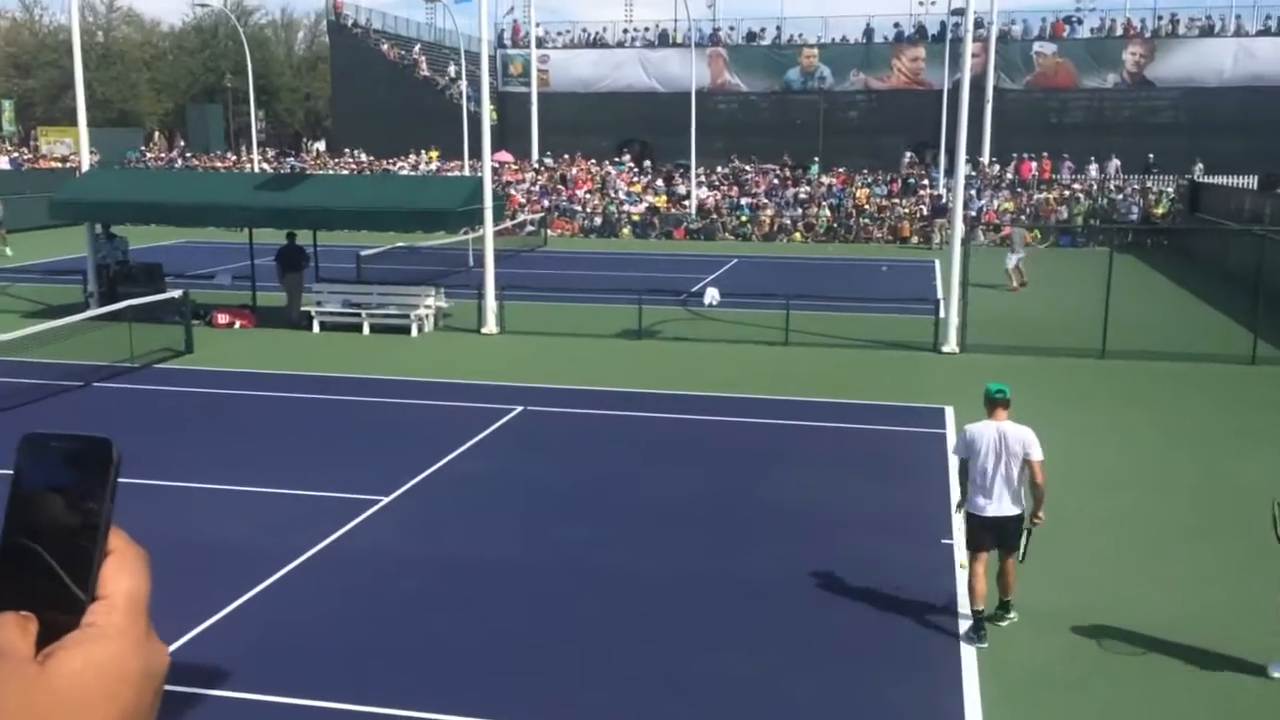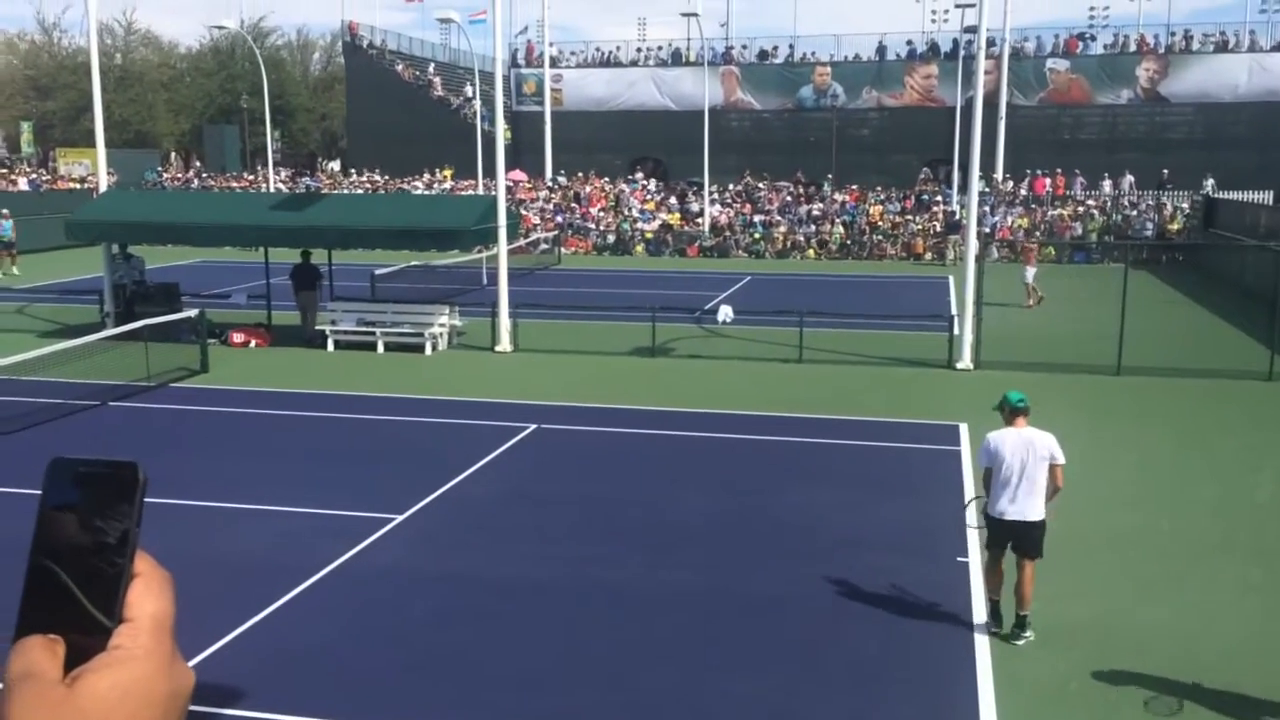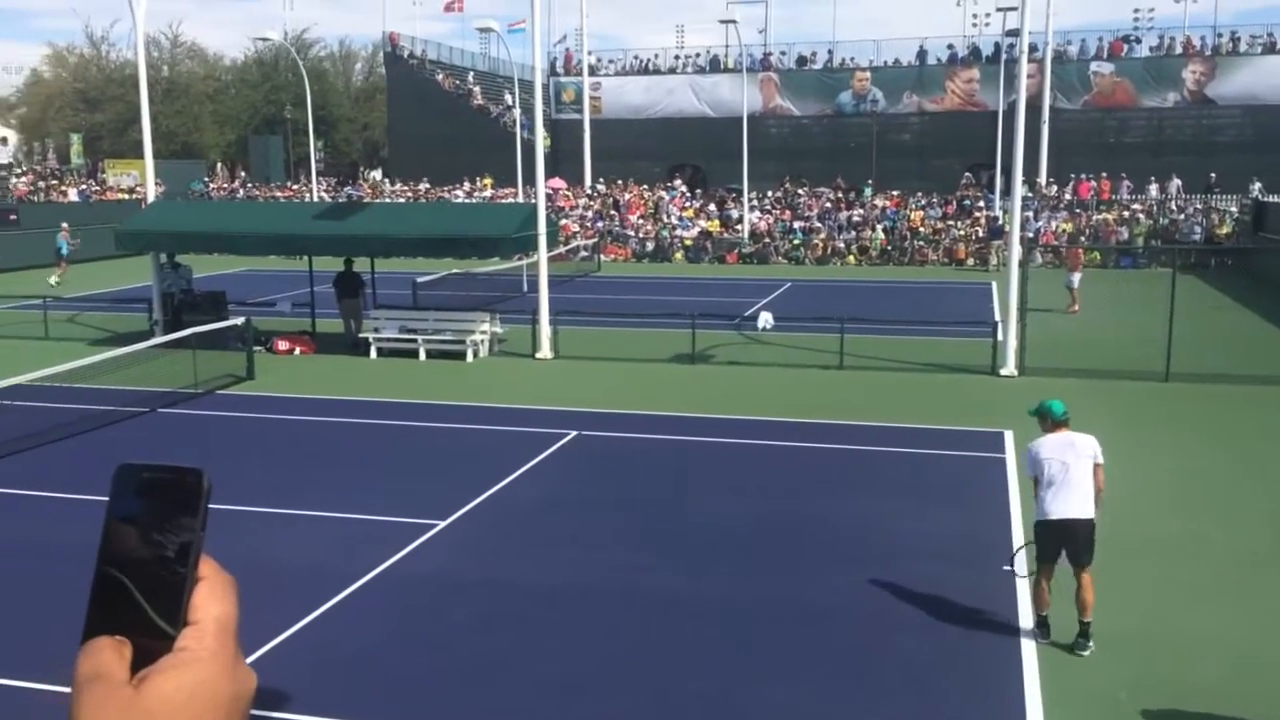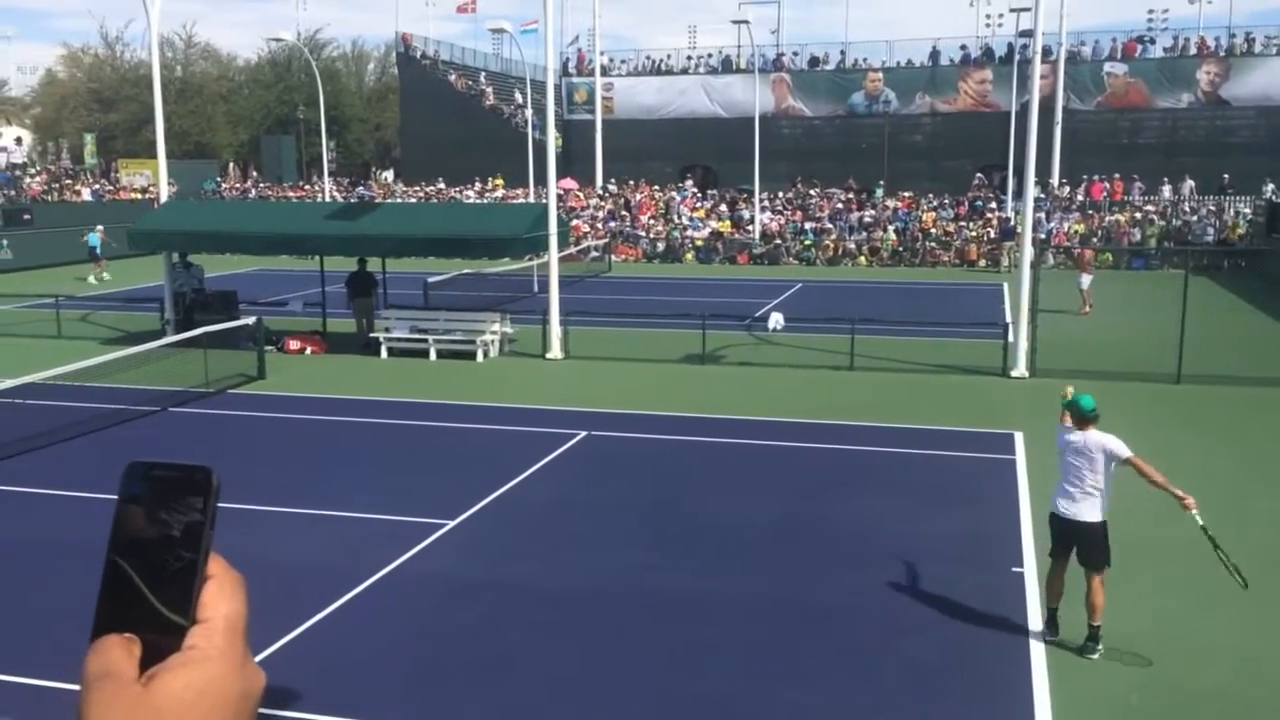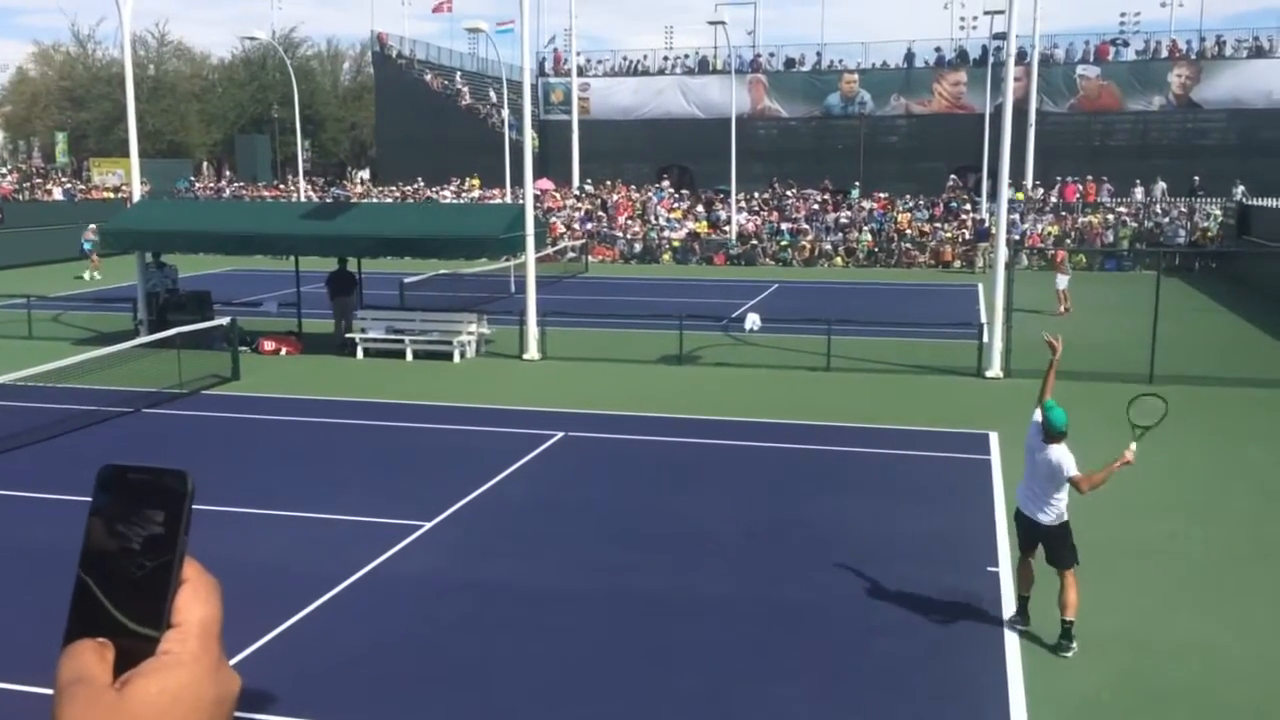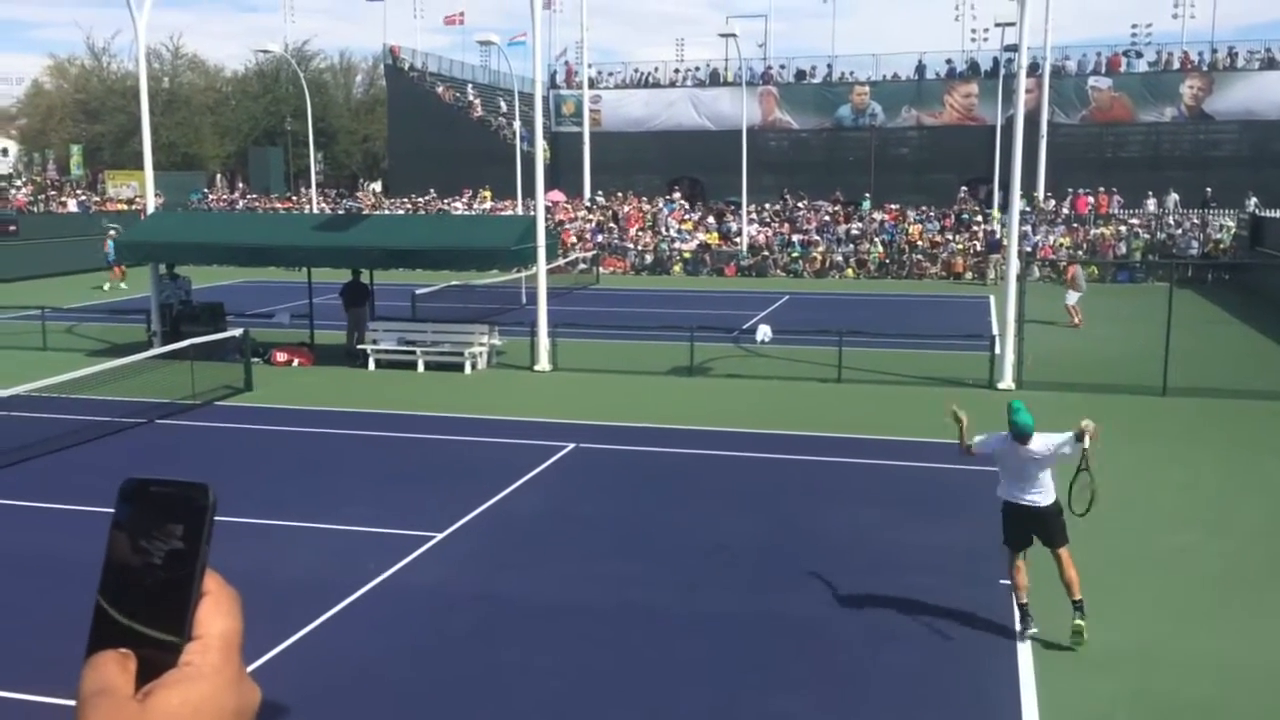
dt=0.4s
person 1, frame 1
left shoulder: (970, 431)
right shoulder: (1024, 434)
left elbow: (963, 472)
right elbow: (1037, 480)
left wrist: (964, 496)
right wrist: (1038, 508)
left hip: (978, 510)
right hip: (1011, 511)
left knee: (978, 565)
right knee: (1008, 560)
left ankle: (978, 627)
right ankle: (1004, 610)
person 1, frame 2
left shoulder: (993, 439)
right shoulder: (1047, 440)
left elbow: (987, 480)
right elbow: (1057, 484)
left hip: (999, 513)
right hip: (1033, 516)
left knee: (994, 558)
right knee: (1025, 569)
left ankle: (995, 615)
right ankle: (1020, 626)
person 1, frame 3
left shoulder: (1035, 448)
right shoulder: (1089, 442)
right elbow: (1099, 486)
left hip: (1048, 518)
right hip: (1082, 518)
left knee: (1044, 573)
right knee: (1083, 575)
left ankle: (1042, 627)
right ankle: (1084, 636)
person 1, frame 4
left shoulder: (1065, 437)
right shoulder: (1107, 443)
left elbow: (1065, 423)
right elbow: (1142, 469)
left wrist: (1066, 402)
right wrist: (1178, 495)
left hip: (1062, 514)
right hip: (1091, 520)
left knee: (1057, 567)
right knee: (1094, 578)
left ankle: (1051, 625)
right ankle: (1093, 640)
person 1, frame 5
left shoulder: (1034, 433)
right shoulder: (1060, 457)
left elbow: (1044, 396)
right elbow: (1083, 485)
left wrist: (1055, 358)
right wrist: (1119, 463)
left hip: (1024, 513)
right hip: (1052, 523)
left knee: (1025, 559)
right knee: (1067, 576)
left ankle: (1022, 613)
right ankle: (1067, 636)
person 1, frame 6
left shoulder: (997, 444)
right shoulder: (1046, 444)
left elbow: (966, 449)
right elbow: (1081, 436)
left wrist: (961, 426)
right wrist: (1086, 429)
left hip: (1014, 507)
right hip: (1045, 507)
left knee: (1016, 560)
right knee: (1063, 556)
left ankle: (1025, 618)
right ankle: (1078, 613)
